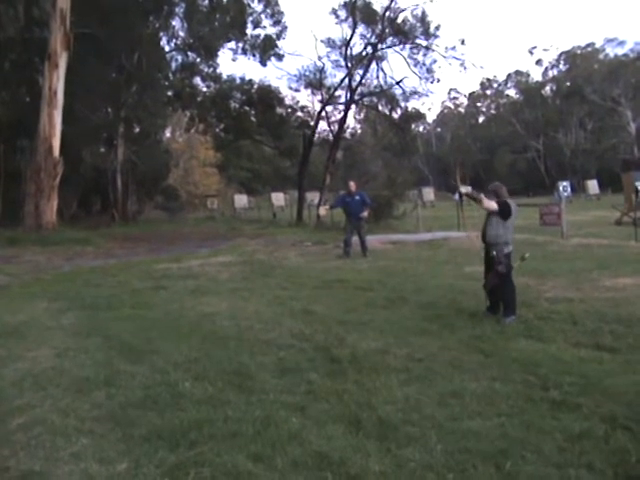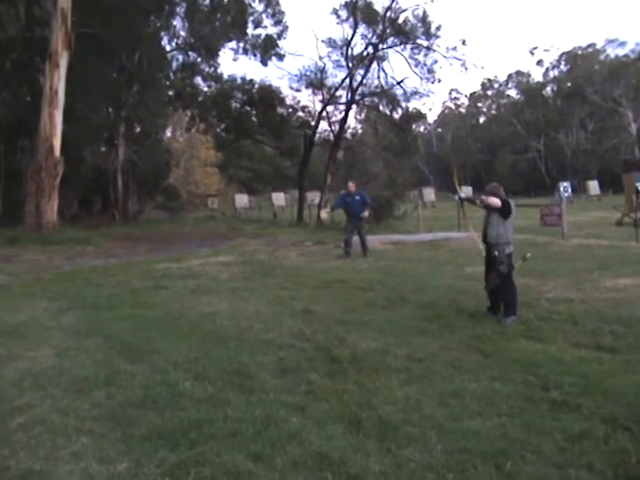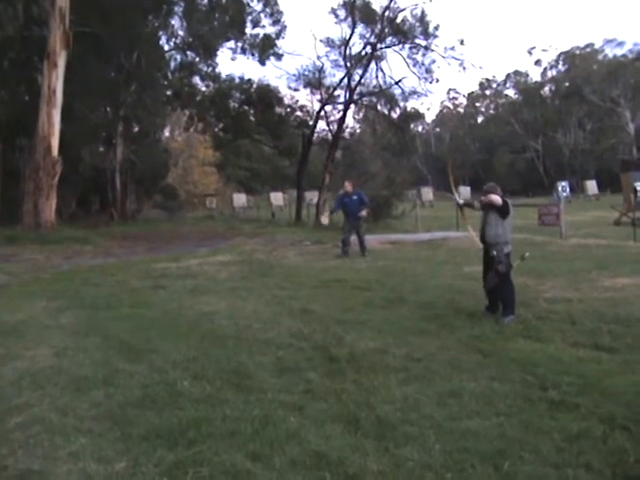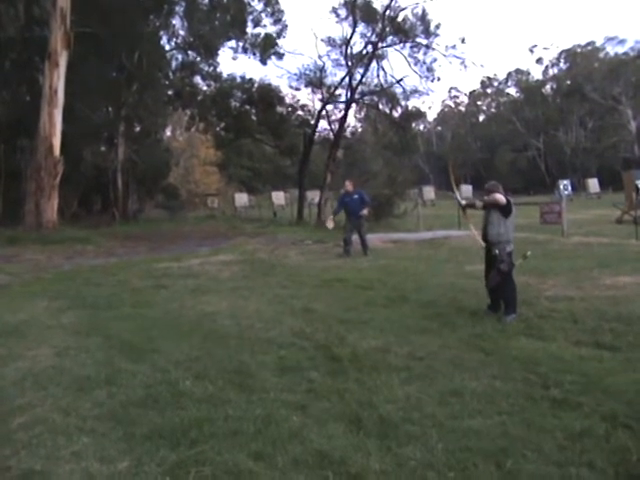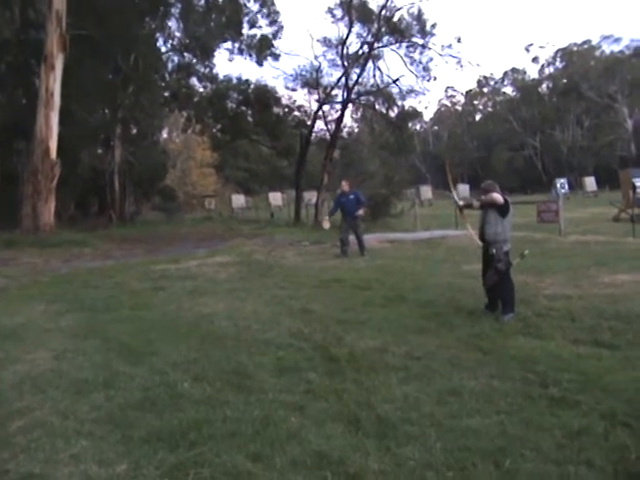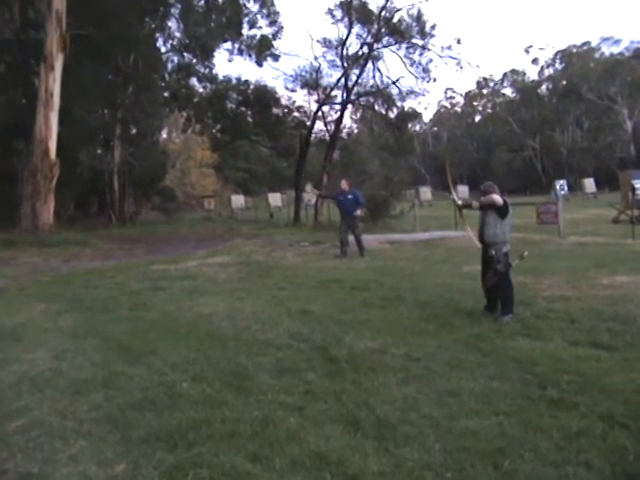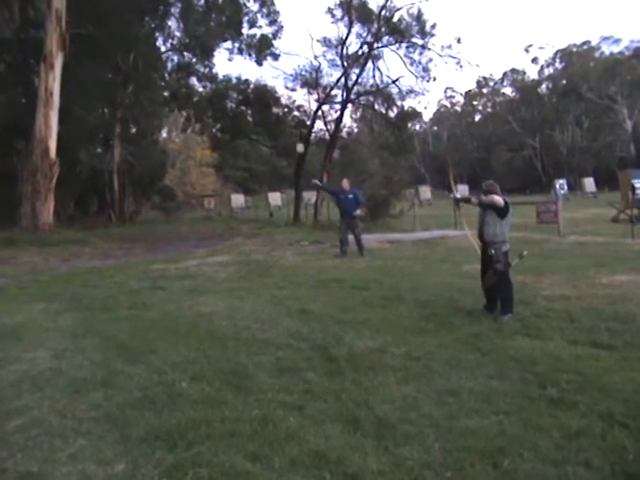
dt=0.2s
person 1, frame 1
left shoulder: (506, 205)
right shoulder: (495, 204)
left elbow: (486, 204)
right elbow: (480, 199)
left wrist: (483, 199)
right wrist: (468, 194)
left hip: (501, 250)
right hip: (491, 249)
left knee: (504, 281)
right knee: (490, 280)
left ankle: (510, 313)
right ankle: (494, 308)
person 1, frame 2
left shoulder: (506, 204)
right shoulder: (493, 205)
left elbow: (490, 201)
right elbow: (480, 203)
left wrist: (484, 199)
right wrist: (467, 198)
left hip: (502, 250)
right hip: (491, 249)
left knee: (505, 282)
right knee: (490, 280)
left ankle: (510, 313)
right ankle: (494, 308)
person 1, frame 3
left shoulder: (503, 204)
right shoulder: (490, 205)
left elbow: (493, 198)
right elbow: (477, 205)
left wrist: (484, 200)
right wrist: (464, 203)
left hip: (500, 250)
right hip: (489, 249)
left knee: (503, 281)
right knee: (489, 280)
left ankle: (509, 313)
right ankle: (493, 307)
person 1, frame 4
left shoulder: (505, 203)
right shoulder: (492, 204)
left elbow: (497, 197)
right elbow: (480, 204)
left wrist: (487, 200)
right wrist: (467, 204)
left hip: (502, 248)
right hip: (491, 247)
left knee: (505, 280)
right knee: (491, 279)
left ankle: (510, 311)
right ankle: (495, 306)
person 1, frame 5
left shoulder: (502, 203)
right shoulder: (489, 204)
left elbow: (495, 196)
right elbow: (477, 204)
left wrist: (484, 199)
right wrist: (464, 204)
left hip: (499, 248)
right hip: (488, 247)
left knee: (503, 279)
right knee: (488, 278)
left ankle: (508, 310)
right ankle: (492, 305)
person 1, frame 6
left shoulder: (502, 204)
right shoulder: (488, 205)
left elbow: (494, 197)
right elbow: (475, 204)
left wrist: (483, 200)
right wrist: (462, 204)
left hip: (499, 249)
right hip: (488, 248)
left knee: (502, 280)
right knee: (487, 279)
left ankle: (507, 312)
right ankle: (491, 307)
person 1, frame 7
left shoulder: (502, 204)
right shoulder: (487, 203)
left elbow: (495, 199)
right elbow: (474, 200)
left wrist: (484, 200)
right wrist: (461, 199)
left hip: (499, 248)
right hip: (487, 247)
left knee: (502, 279)
right knee: (487, 278)
left ankle: (507, 311)
right ankle: (491, 306)
